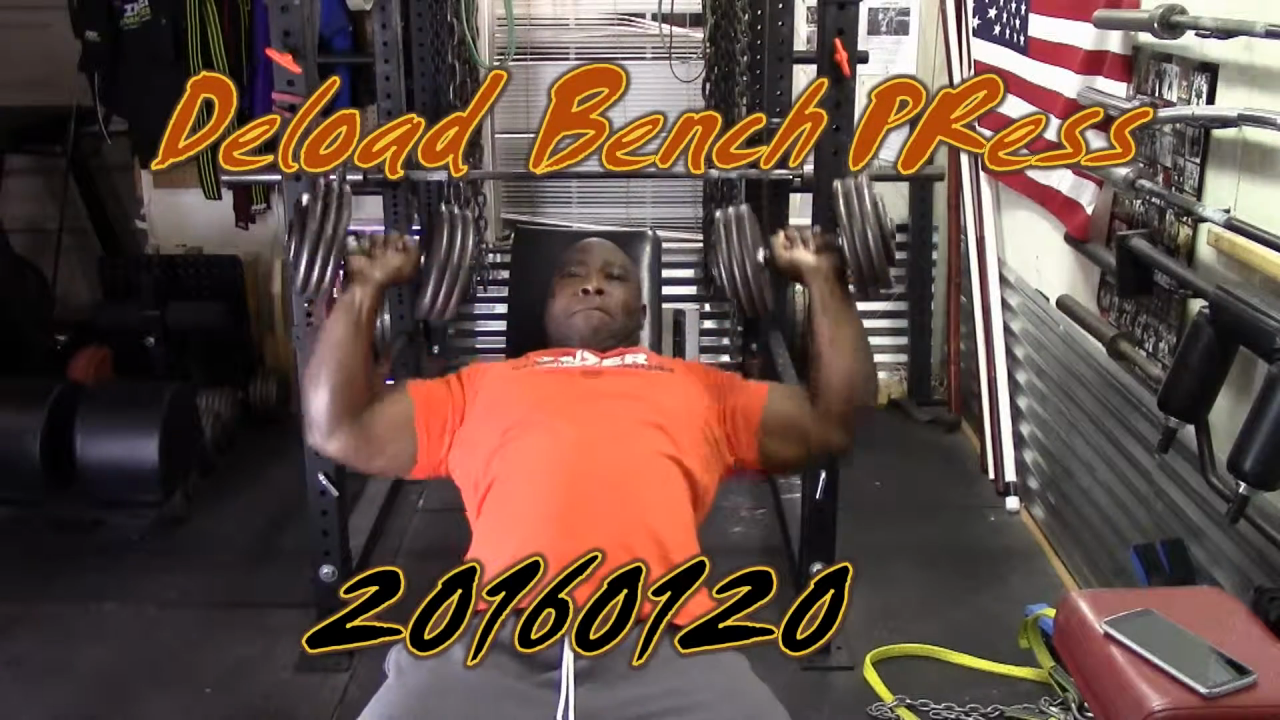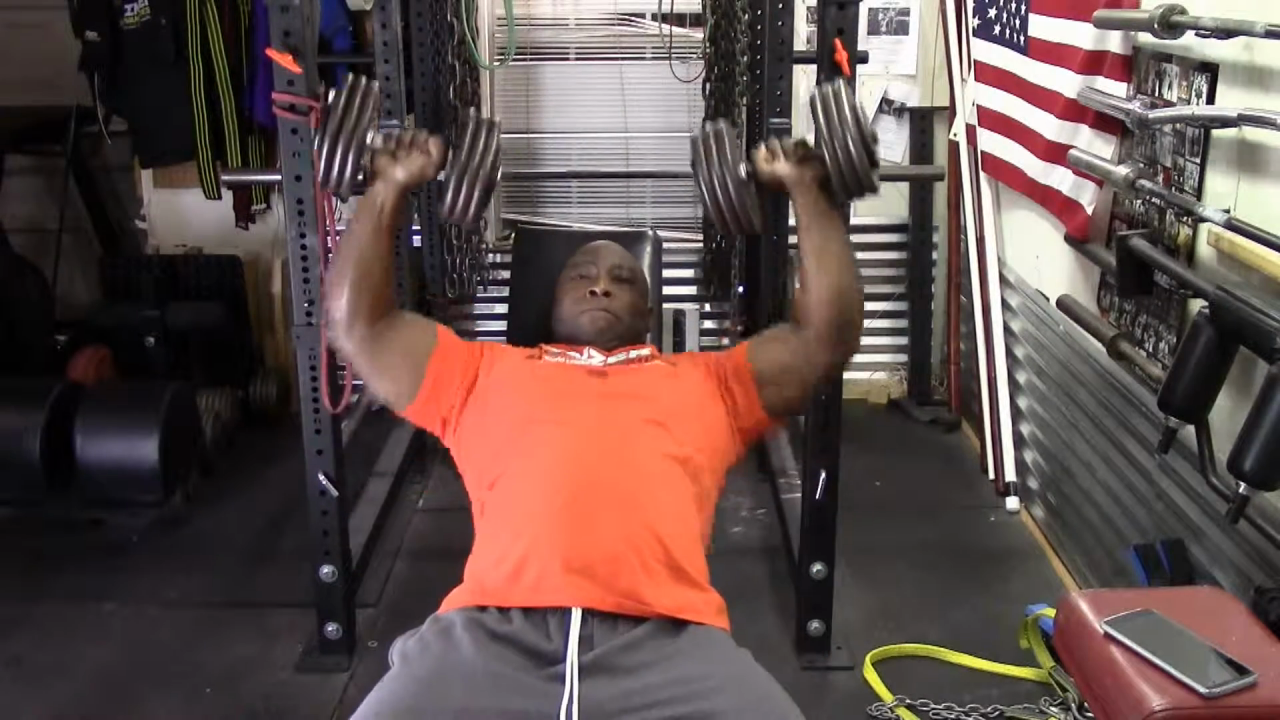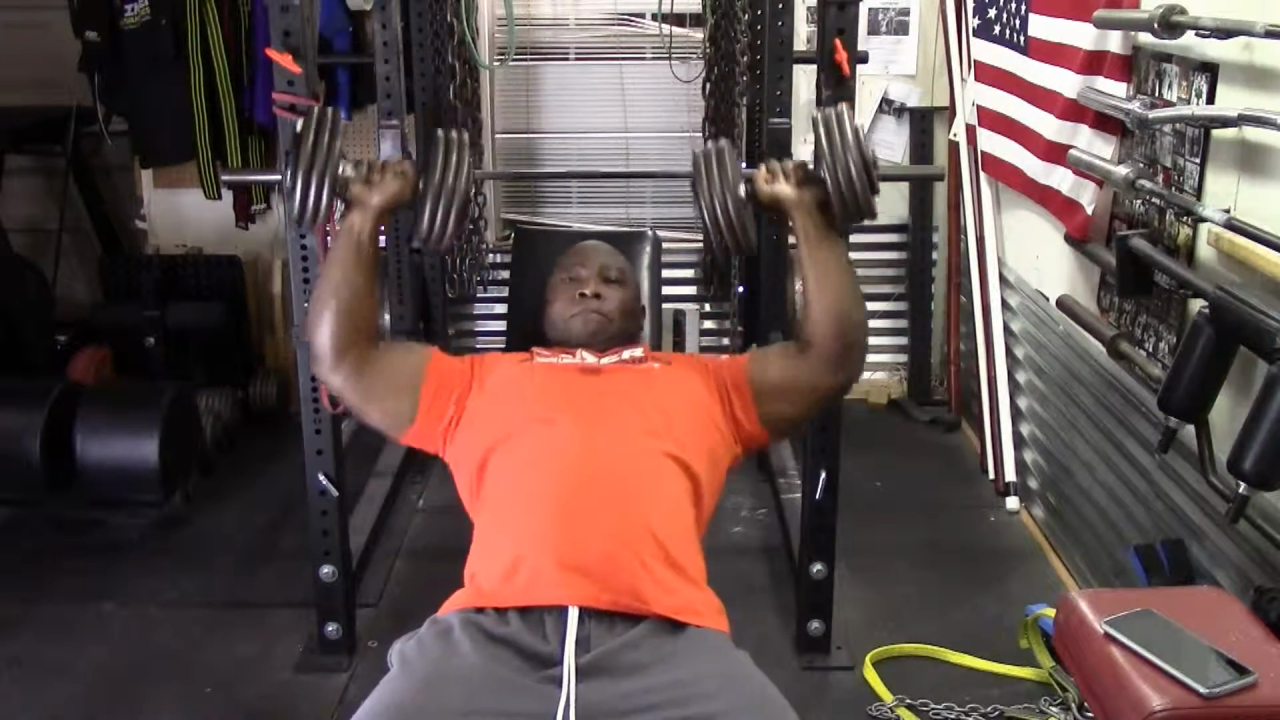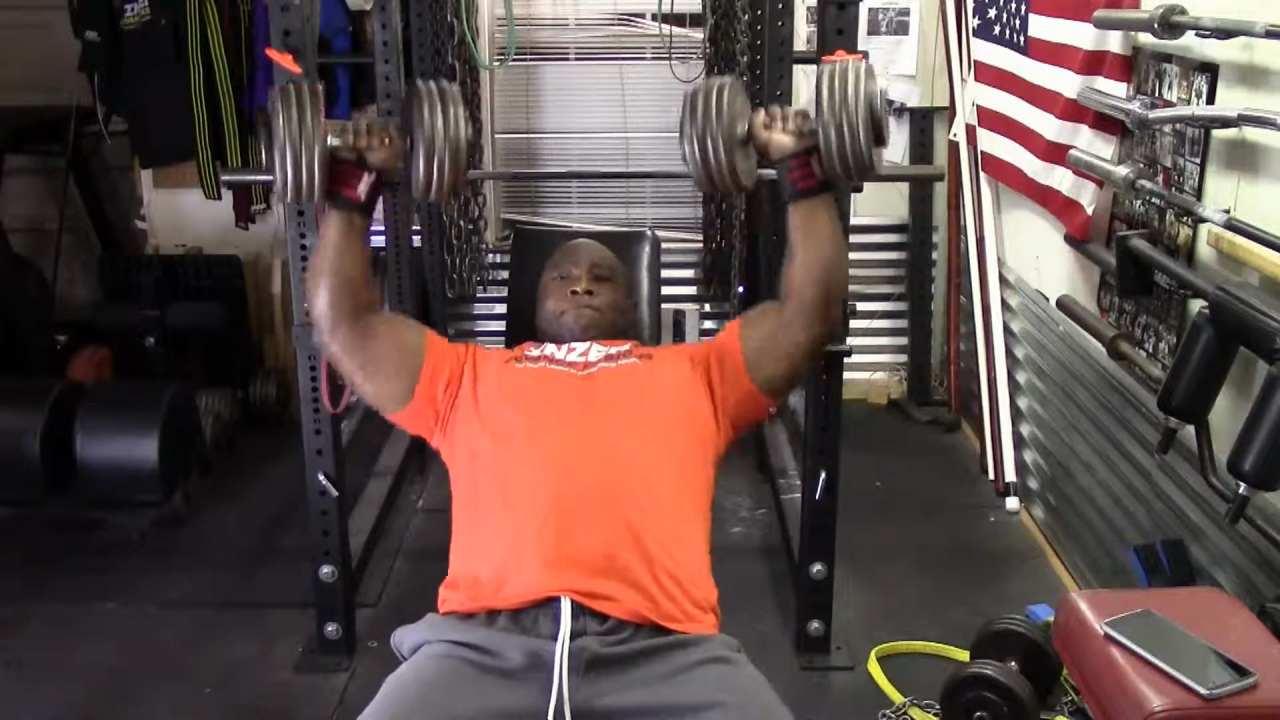
dt=0.7s
person 1, frame 1
left shoulder: (698, 385)
right shoulder: (482, 385)
left elbow: (838, 422)
right elbow: (337, 430)
left wrist: (821, 279)
right wrist: (364, 289)
left hip: (659, 642)
right hip: (491, 637)
person 1, frame 2
left shoulder: (704, 383)
right shoulder: (488, 375)
left elbow: (829, 333)
right elbow: (357, 324)
left wrist: (804, 190)
right wrist: (390, 191)
left hip: (664, 637)
right hip: (493, 628)
person 1, frame 3
left shoulder: (701, 385)
right shoulder: (479, 381)
left elbow: (831, 360)
right elbow: (341, 359)
left wrist: (805, 214)
right wrist: (364, 215)
left hip: (663, 638)
right hip: (491, 632)
person 1, frame 4
left shoulder: (692, 377)
right shoulder: (469, 378)
left elbow: (813, 308)
right elbow: (343, 320)
left wrist: (800, 165)
right wrist: (354, 184)
left hip: (660, 644)
right hip: (486, 638)
